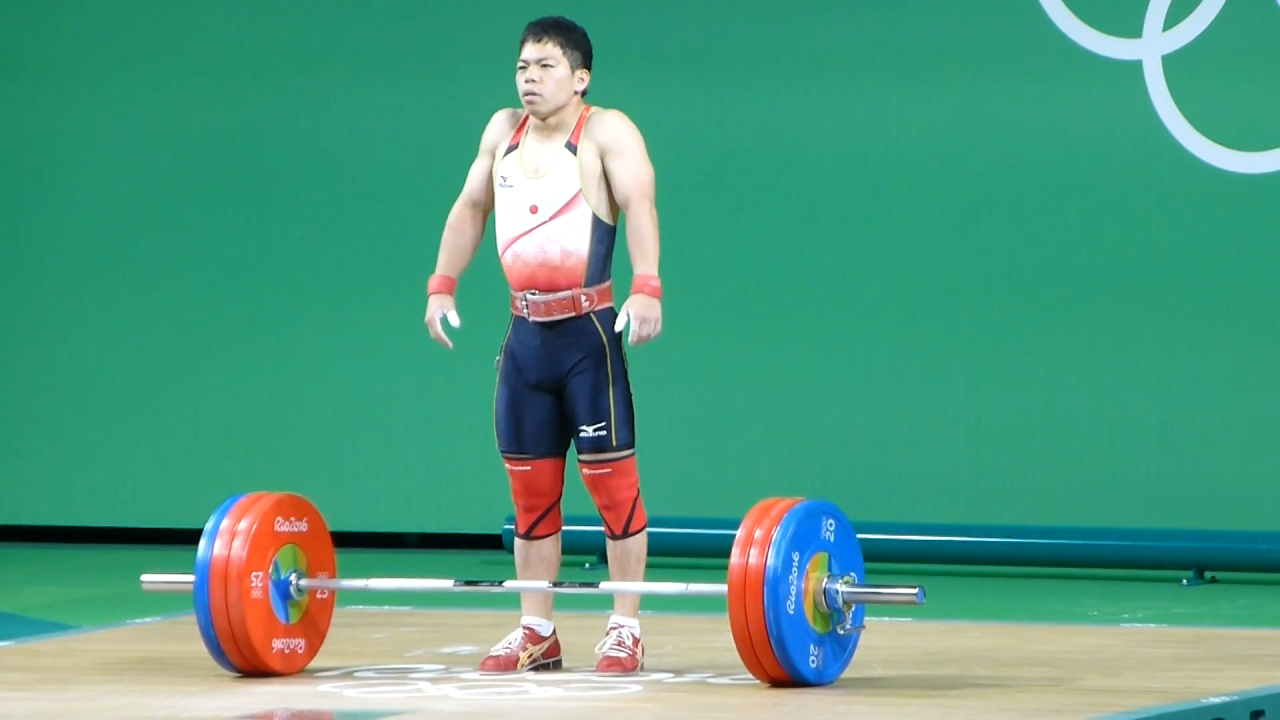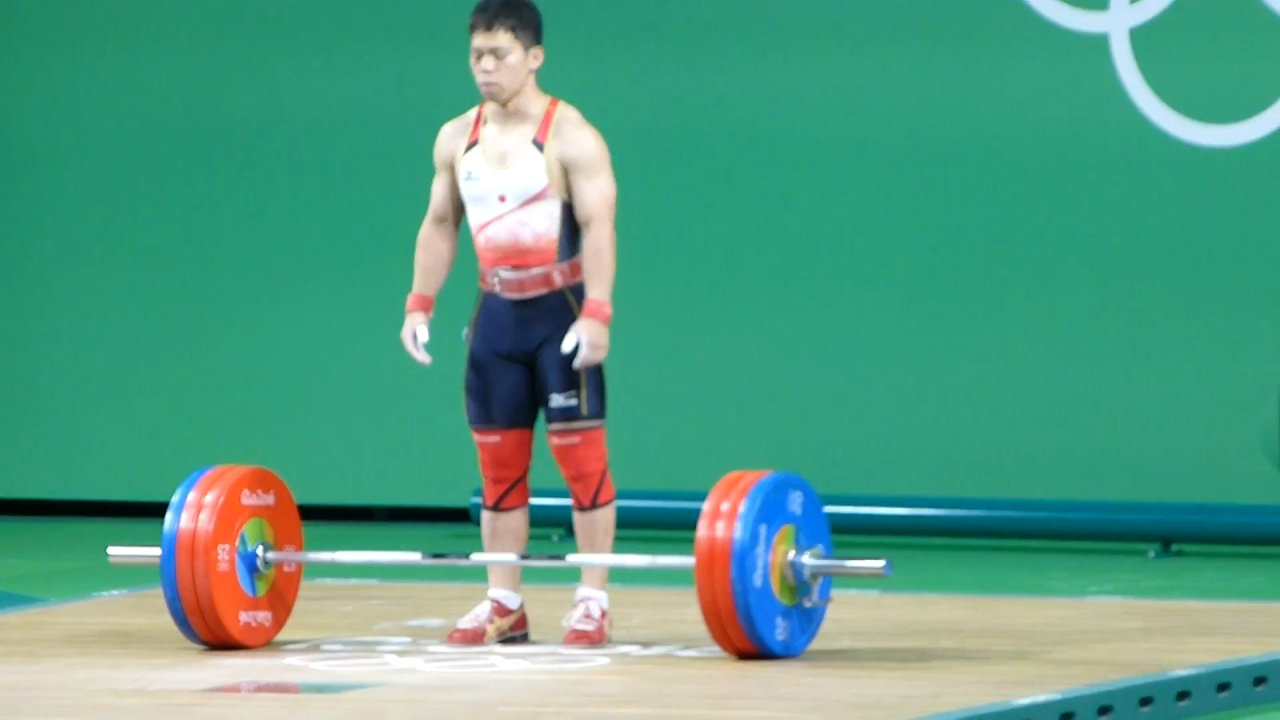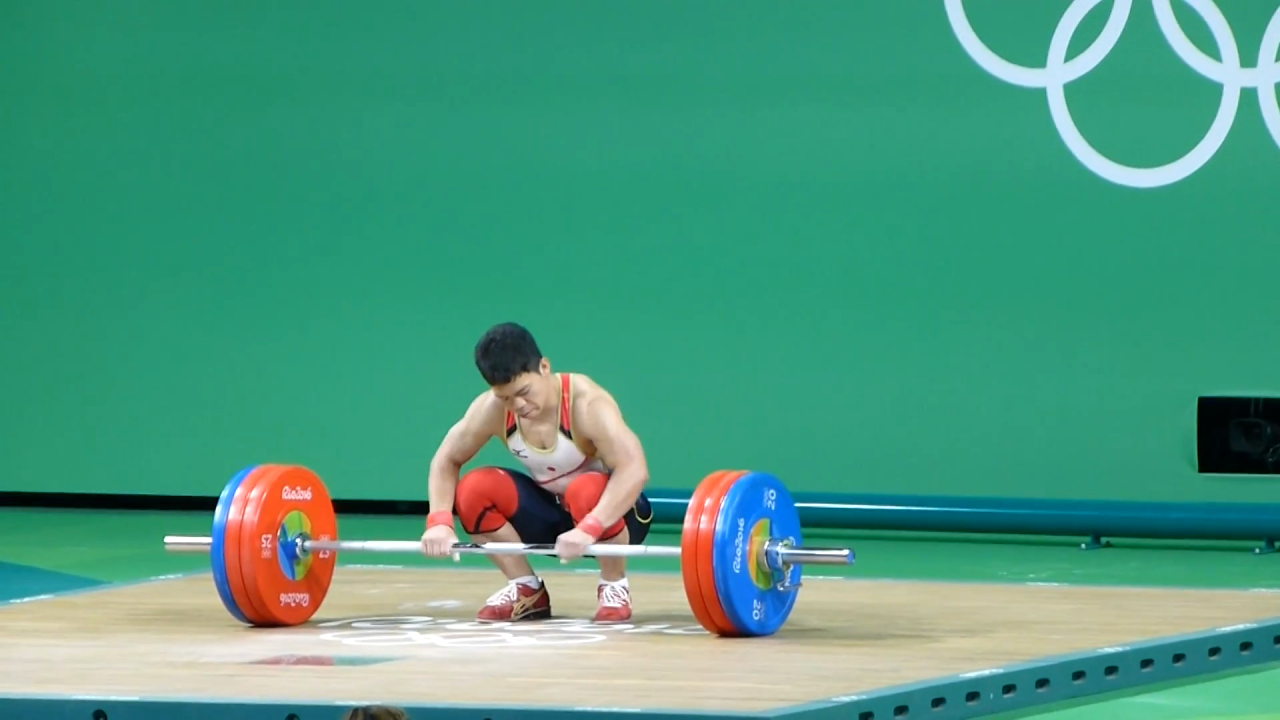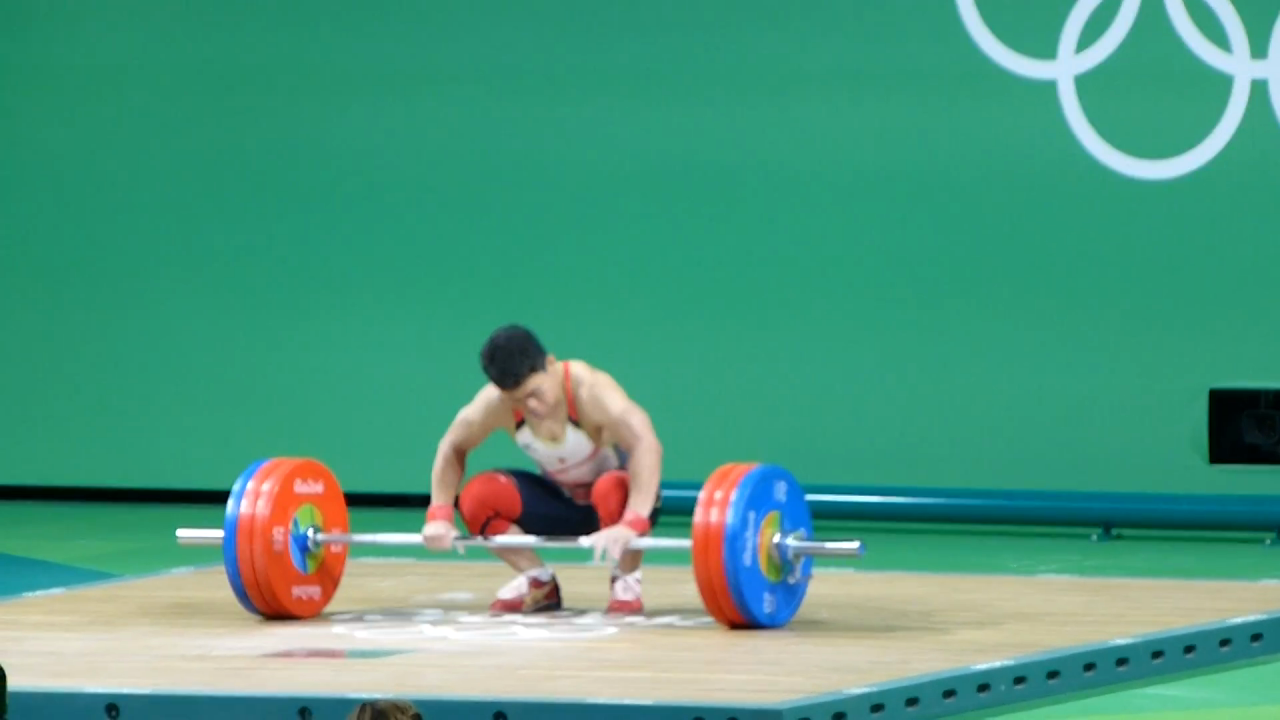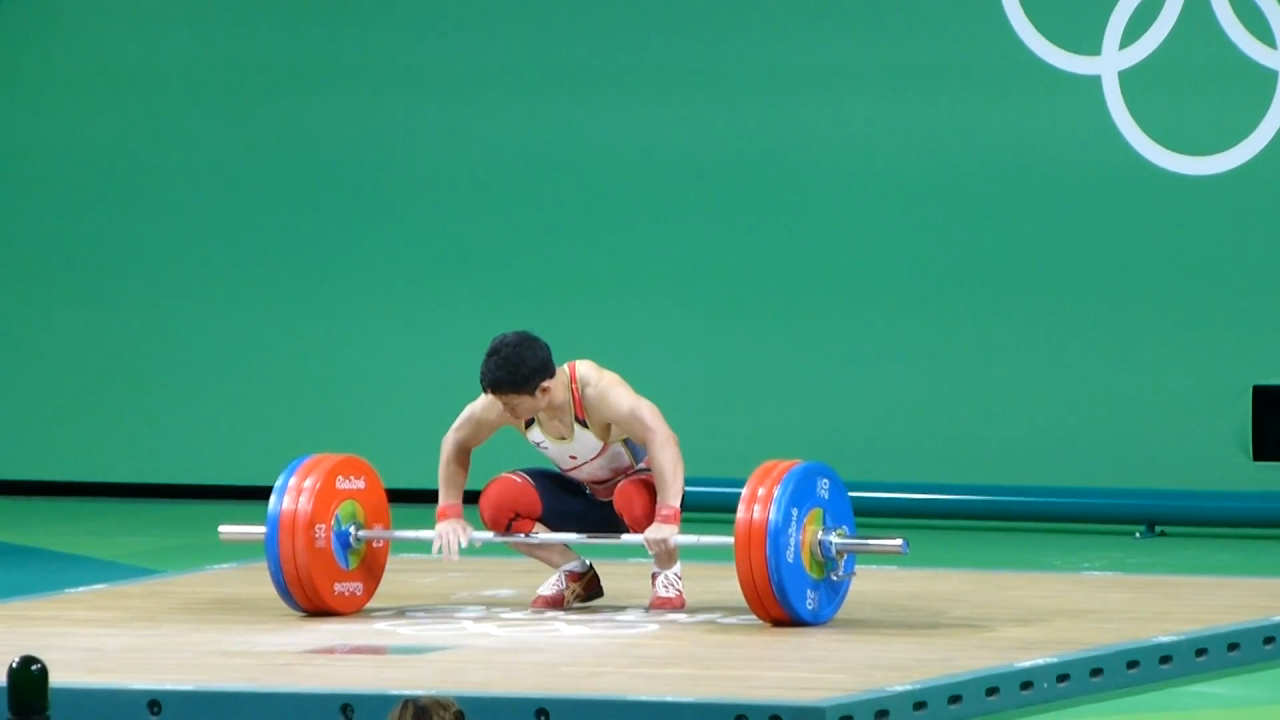
dt=1s
person 1, frame 1
left shoulder: (607, 134)
right shoulder: (501, 133)
left elbow: (641, 211)
right elbow: (468, 212)
left wrist: (647, 290)
right wrist: (441, 287)
left hip: (589, 334)
right hip: (524, 336)
left knee: (611, 482)
right knee: (530, 489)
left ankle: (625, 629)
right ankle: (536, 630)
person 1, frame 2
left shoulder: (571, 135)
right shoulder: (455, 138)
left elbow: (599, 229)
right elbow: (439, 226)
left wrist: (597, 312)
right wrist: (419, 305)
left hip: (561, 311)
right hip: (496, 314)
left knee: (581, 457)
right knee: (498, 466)
left ankle: (593, 600)
right ankle: (504, 604)
person 1, frame 3
left shoulder: (587, 402)
right shoulder: (489, 408)
left elbow: (635, 470)
right elbow: (447, 460)
left wrist: (587, 528)
right wrist: (440, 522)
left hip: (603, 511)
right hip: (551, 512)
left knee: (587, 491)
right knee: (472, 489)
left ankle: (614, 586)
right ankle: (526, 587)
person 1, frame 4
left shoulder: (589, 390)
right shoulder: (495, 401)
left elbow: (647, 446)
right elbow: (452, 448)
left wrist: (630, 523)
right wrist: (439, 516)
left hip: (614, 499)
right hip: (562, 503)
left knee: (612, 490)
right knee: (477, 497)
left ankle: (627, 578)
right ankle: (539, 581)
person 1, frame 5
left shoulder: (596, 389)
right shoulder: (504, 399)
left elbow: (663, 439)
right elbow: (456, 442)
left wrist: (666, 518)
right wrist: (450, 514)
left hip: (640, 484)
right hip: (587, 498)
left knee: (634, 499)
right knee: (498, 500)
left ankle: (667, 573)
right ankle: (576, 573)
